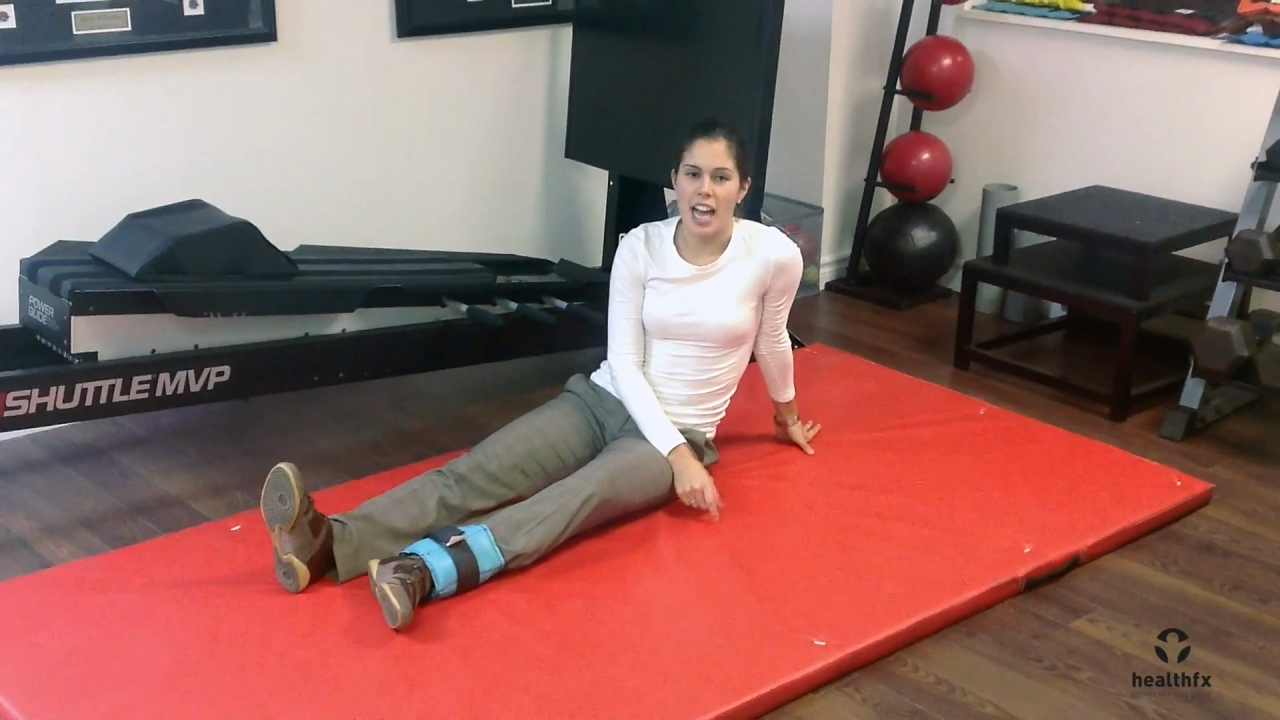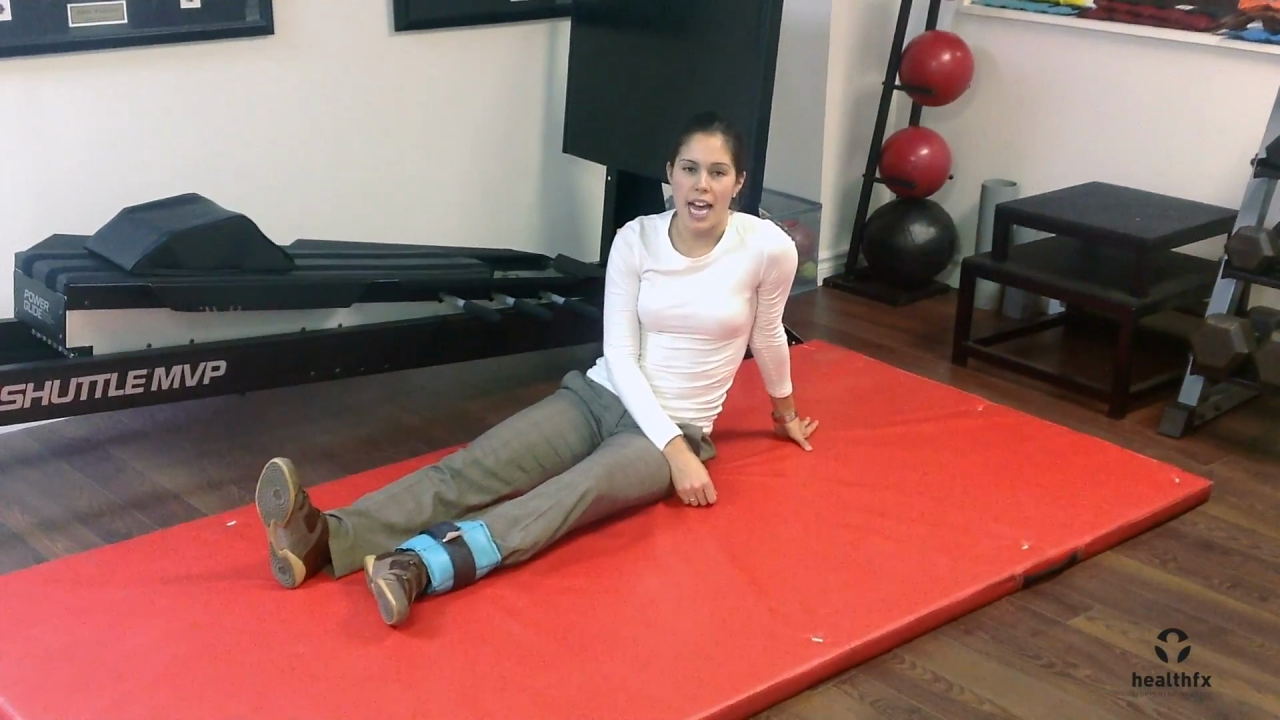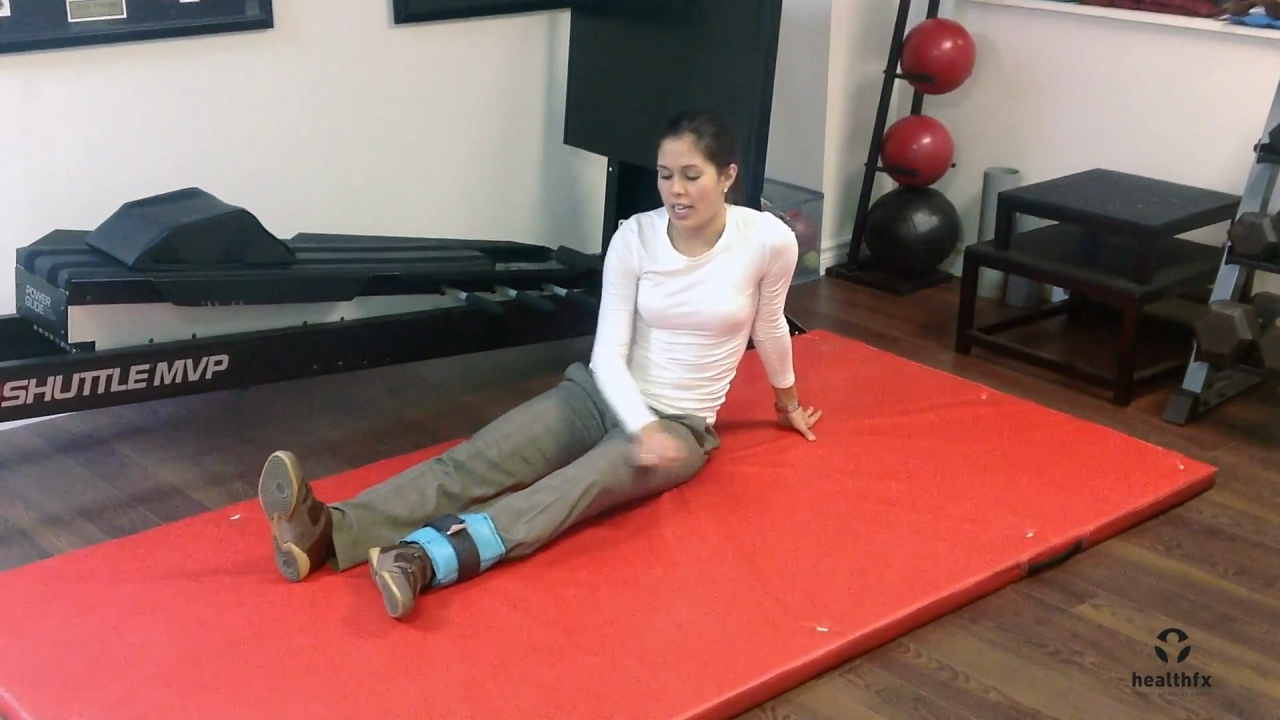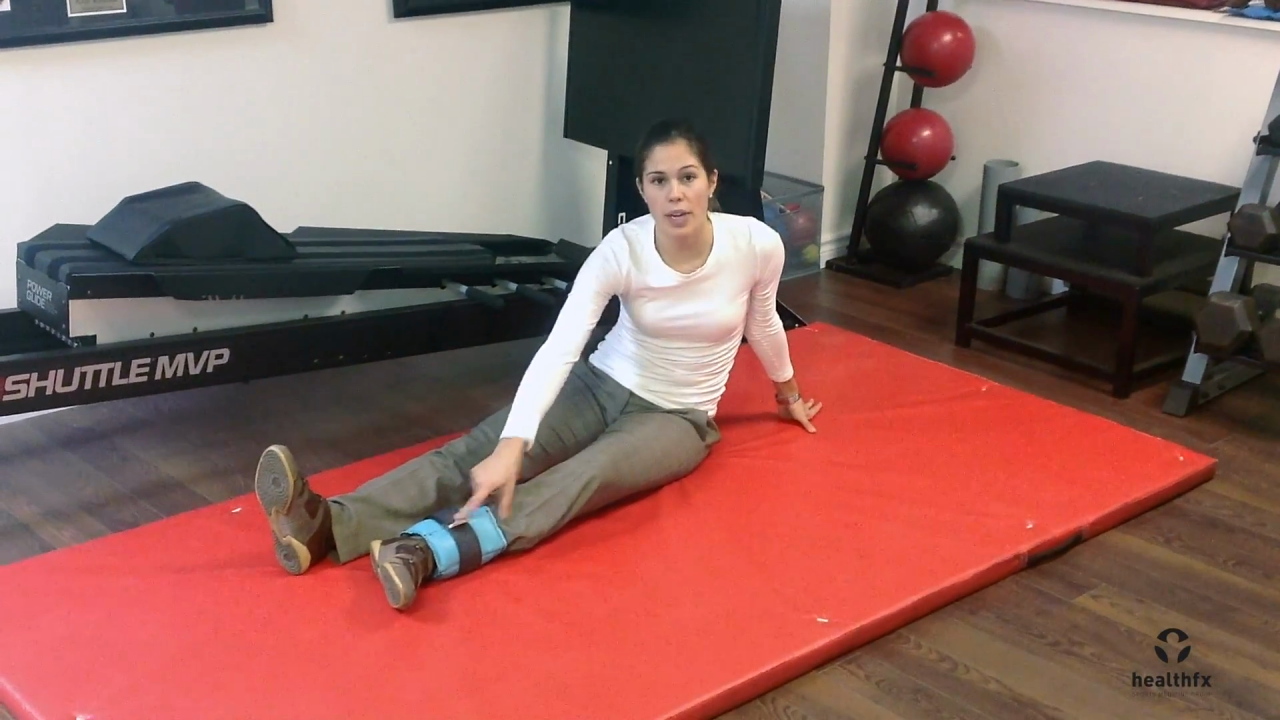
dt=1s
person 1, frame 1
left shoulder: (774, 255)
right shoulder: (640, 245)
left elbow: (771, 342)
right elbow: (623, 363)
left wrist: (788, 415)
right wrist: (678, 456)
left hip: (681, 432)
right hip: (600, 399)
left knee: (585, 494)
right knee: (474, 473)
left ankle: (423, 570)
right ankle: (328, 542)
person 1, frame 2
left shoulder: (768, 248)
right shoulder: (636, 238)
left elbow: (768, 335)
right elbow: (620, 356)
left wrist: (785, 411)
right wrist: (673, 450)
left hip: (679, 428)
right hip: (599, 395)
left knee: (583, 489)
right knee: (473, 467)
left ankle: (421, 566)
right ankle: (324, 537)
person 1, frame 3
left shoulder: (769, 241)
right shoulder: (634, 237)
left elbow: (770, 328)
right elbow: (607, 349)
left wrist: (787, 402)
right wrist: (640, 425)
left hip: (681, 423)
right hip: (608, 396)
left knee: (588, 479)
right knee: (476, 459)
left ankle: (425, 559)
right ankle: (327, 531)
person 1, frame 4
left shoulder: (757, 245)
right shoulder: (621, 251)
left elbow: (762, 324)
right elbow: (557, 353)
left wrist: (788, 394)
right wrist: (511, 448)
left hip: (675, 419)
right hip: (600, 385)
left knee: (590, 473)
right knee: (476, 452)
left ankle: (427, 551)
right ankle: (325, 522)
